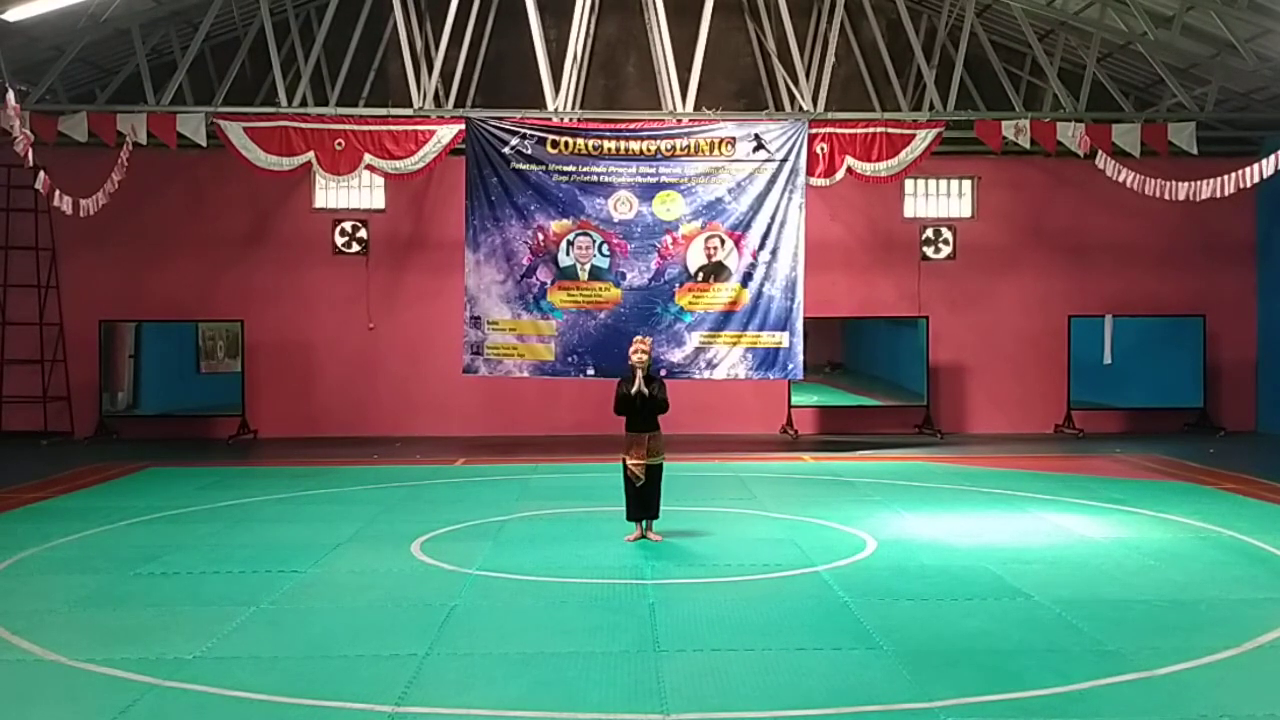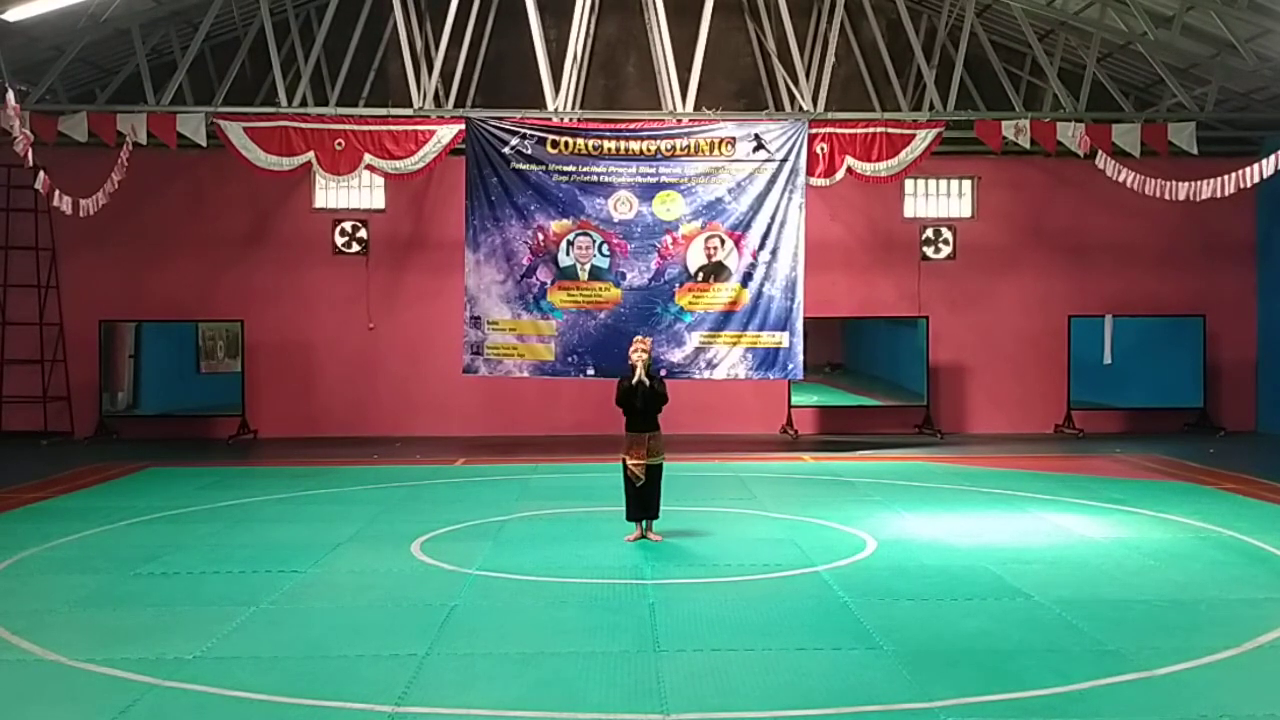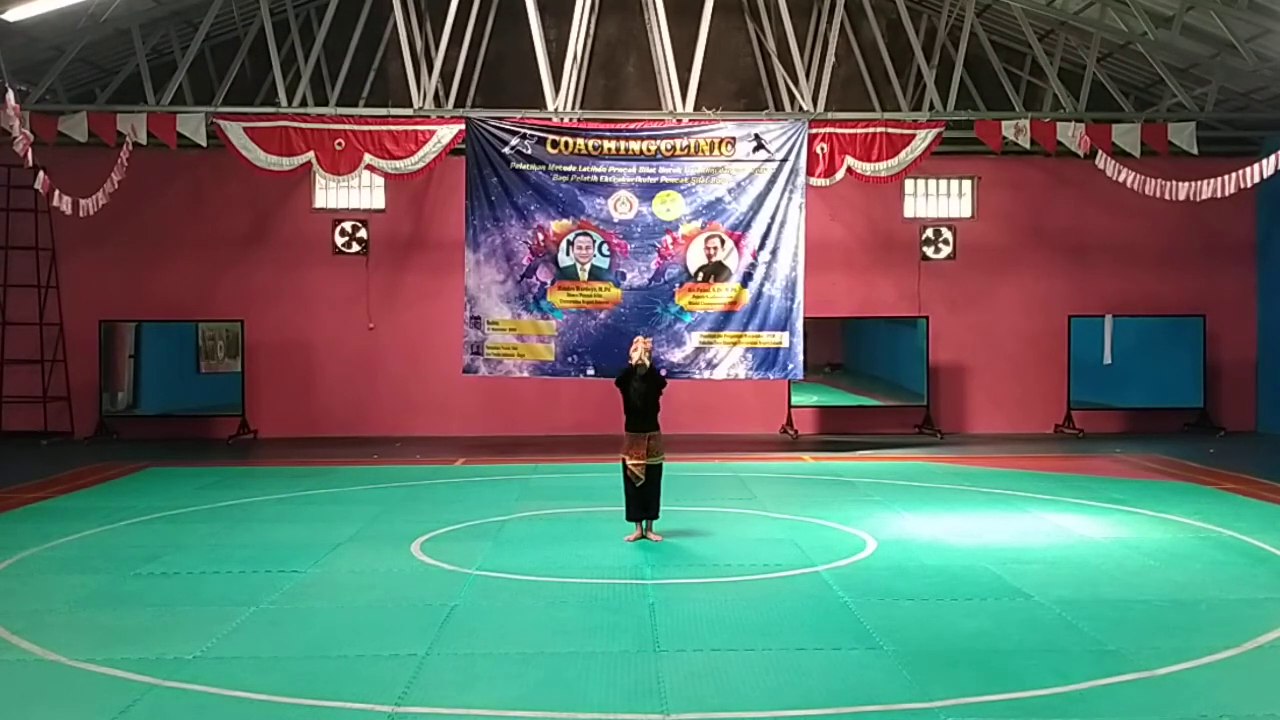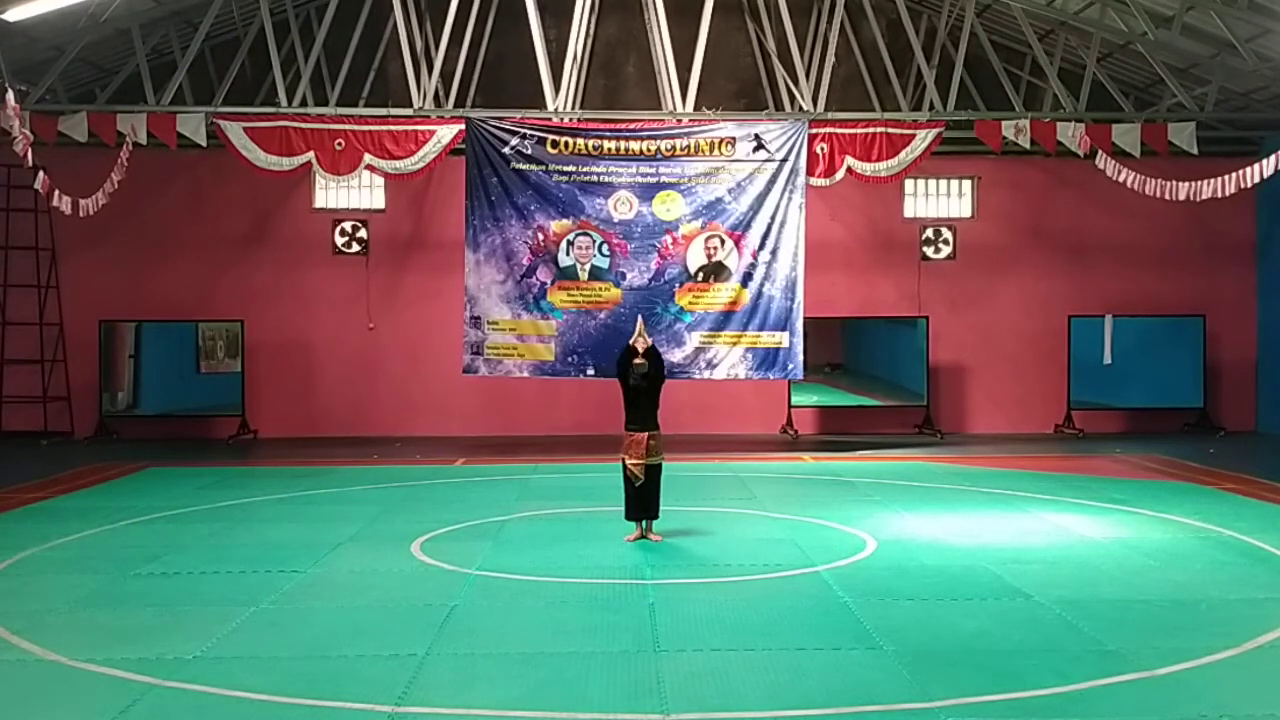
dt=0.2s
person 1, frame 1
left shoulder: (657, 383)
right shoulder: (624, 383)
left elbow: (663, 407)
right elbow: (618, 409)
left wrist: (645, 390)
right wrist: (634, 389)
left hip: (653, 439)
right hip: (632, 439)
left knee: (652, 484)
right knee: (633, 484)
left ankle: (649, 528)
right ankle: (638, 528)
person 1, frame 2
left shoulder: (656, 381)
right shoulder: (625, 381)
left elbow: (662, 400)
right elbow: (620, 402)
left wrist: (645, 380)
right wrist: (635, 379)
left hip: (653, 438)
right hip: (632, 439)
left knee: (652, 484)
right knee: (633, 483)
left ankle: (649, 528)
right ankle: (638, 528)
person 1, frame 3
left shoulder: (652, 378)
right shoulder: (627, 379)
left elbow: (661, 383)
right elbow: (619, 381)
left wrist: (646, 363)
right wrist: (635, 363)
left hip: (652, 438)
right hip: (632, 438)
left knee: (652, 484)
right knee: (633, 483)
left ankle: (649, 528)
right ankle: (638, 528)
person 1, frame 4
left shoulder: (655, 380)
right shoulder: (627, 379)
left elbow: (658, 363)
right elbow: (622, 362)
left wrist: (647, 340)
right wrist: (634, 340)
left hip: (652, 438)
right hip: (632, 438)
left knee: (652, 483)
right knee: (632, 483)
left ankle: (649, 528)
right ankle: (638, 529)
